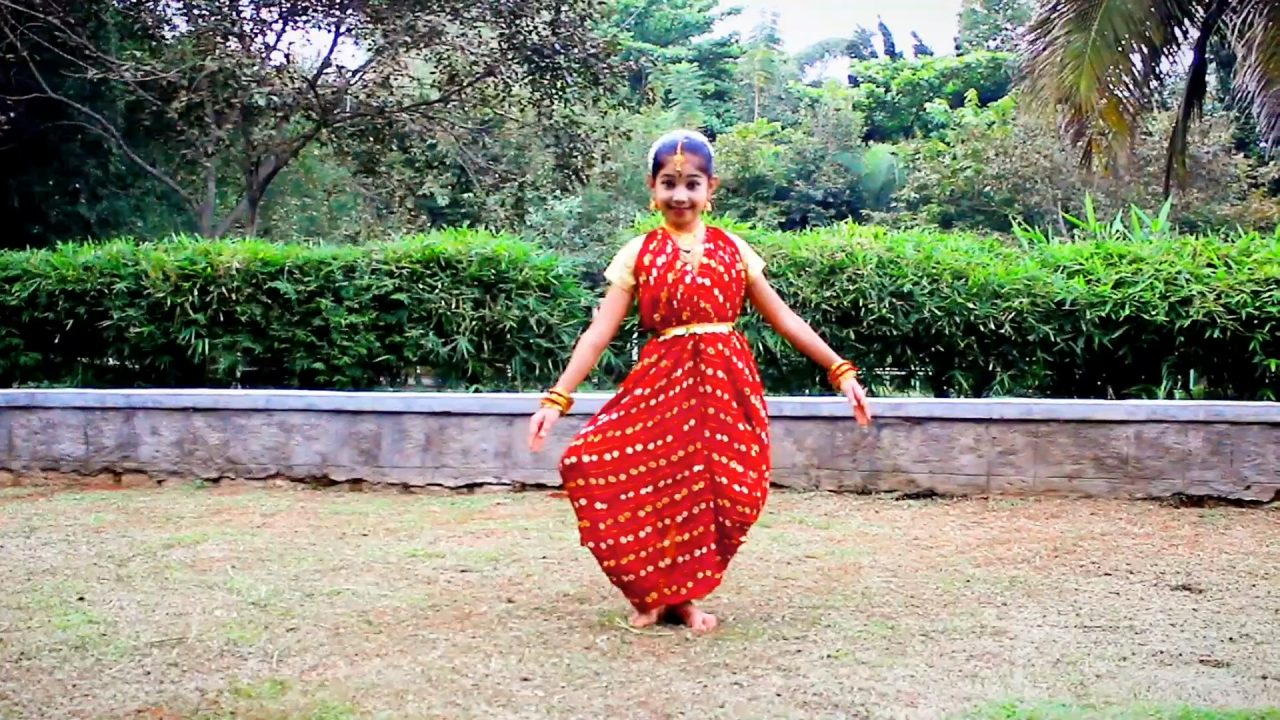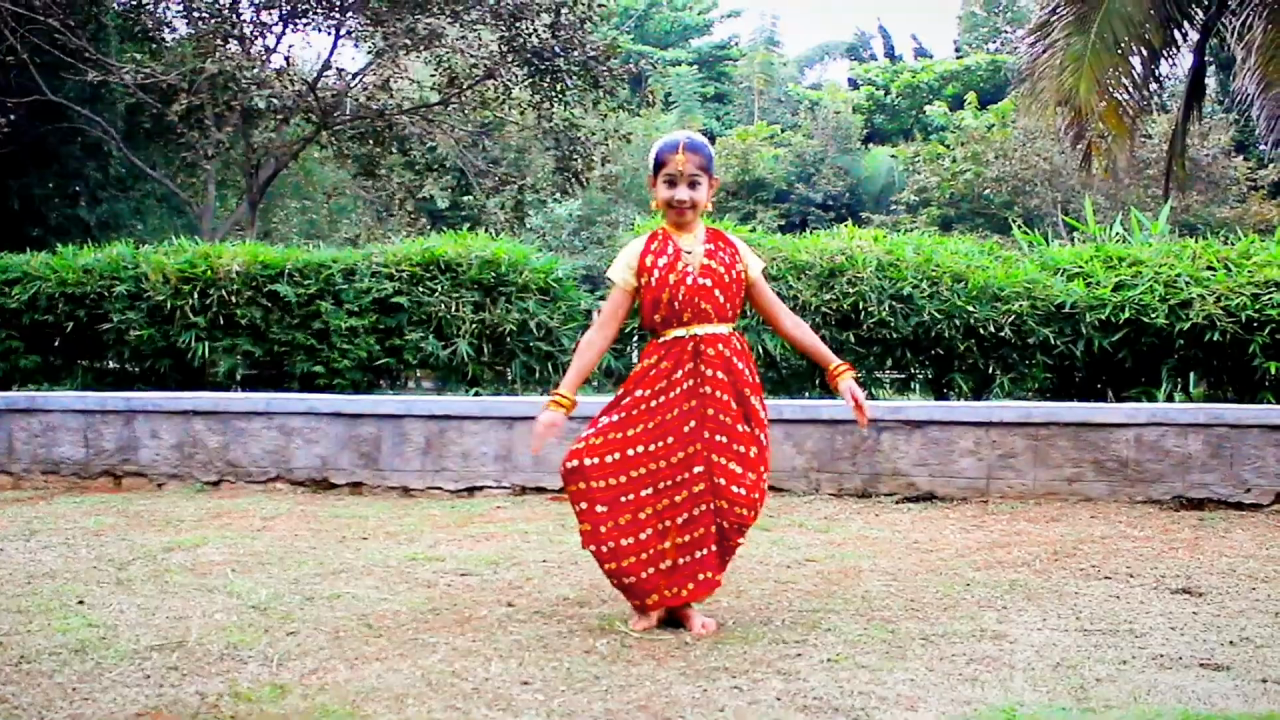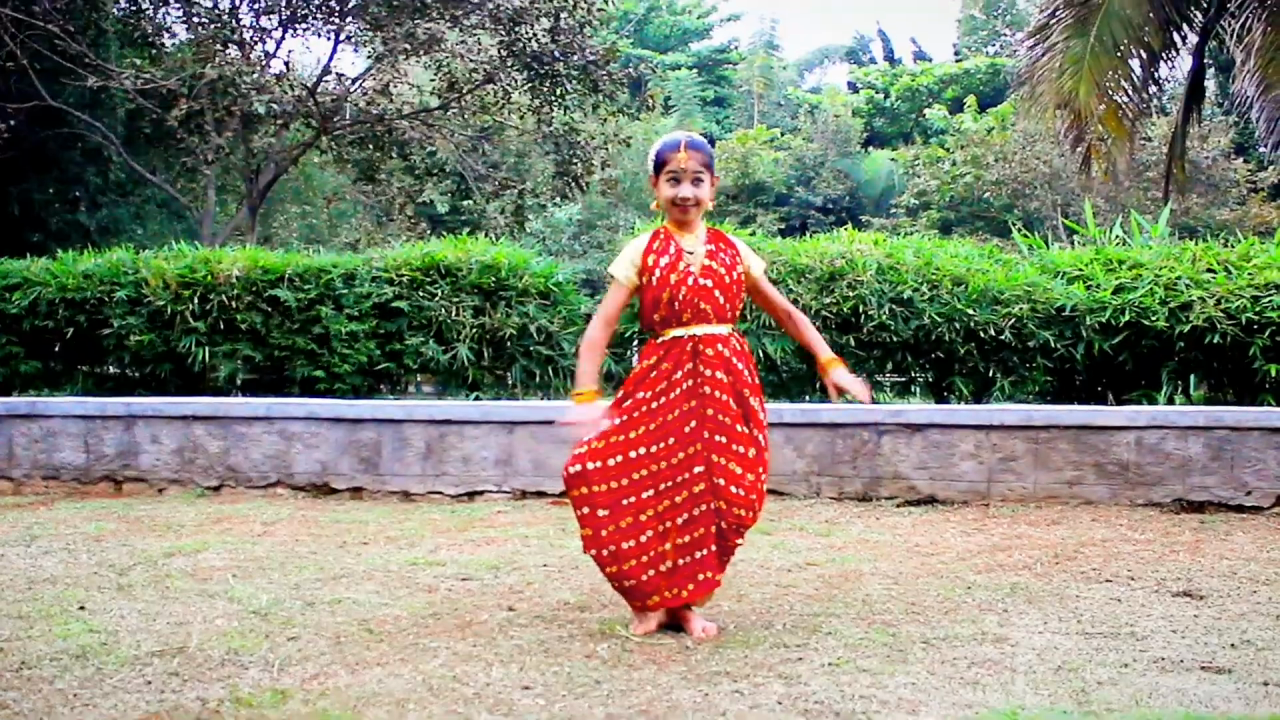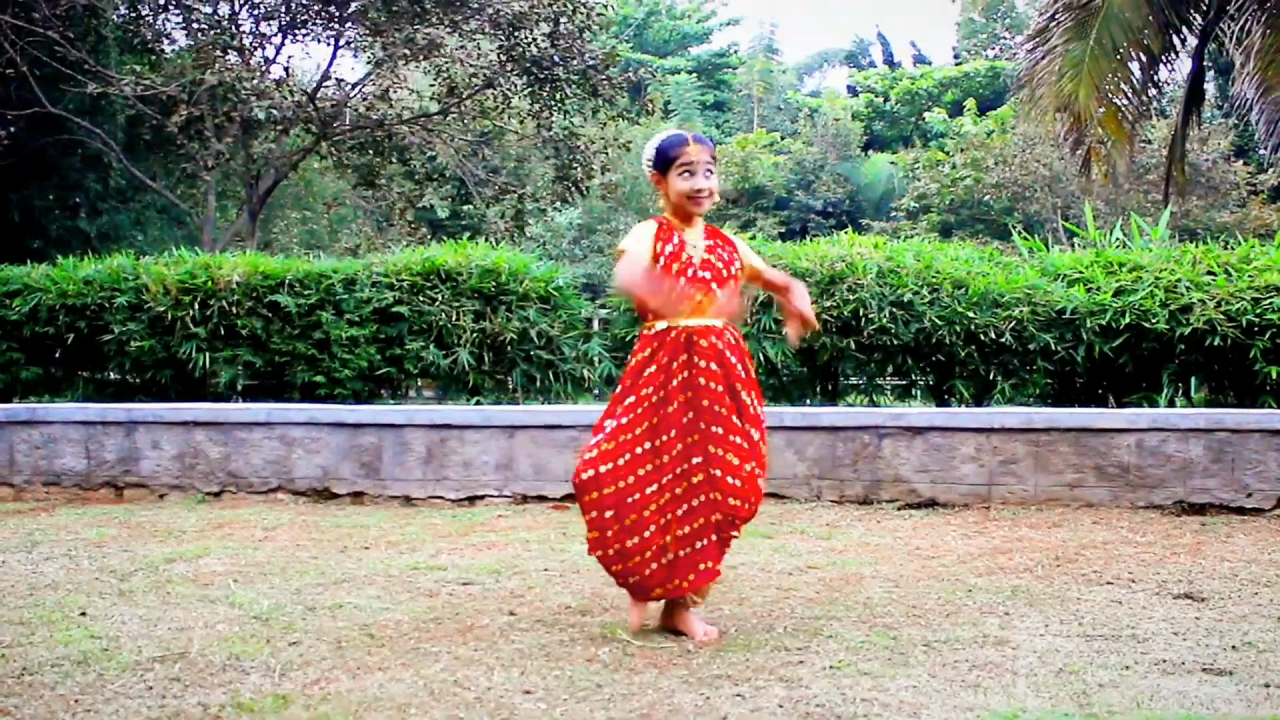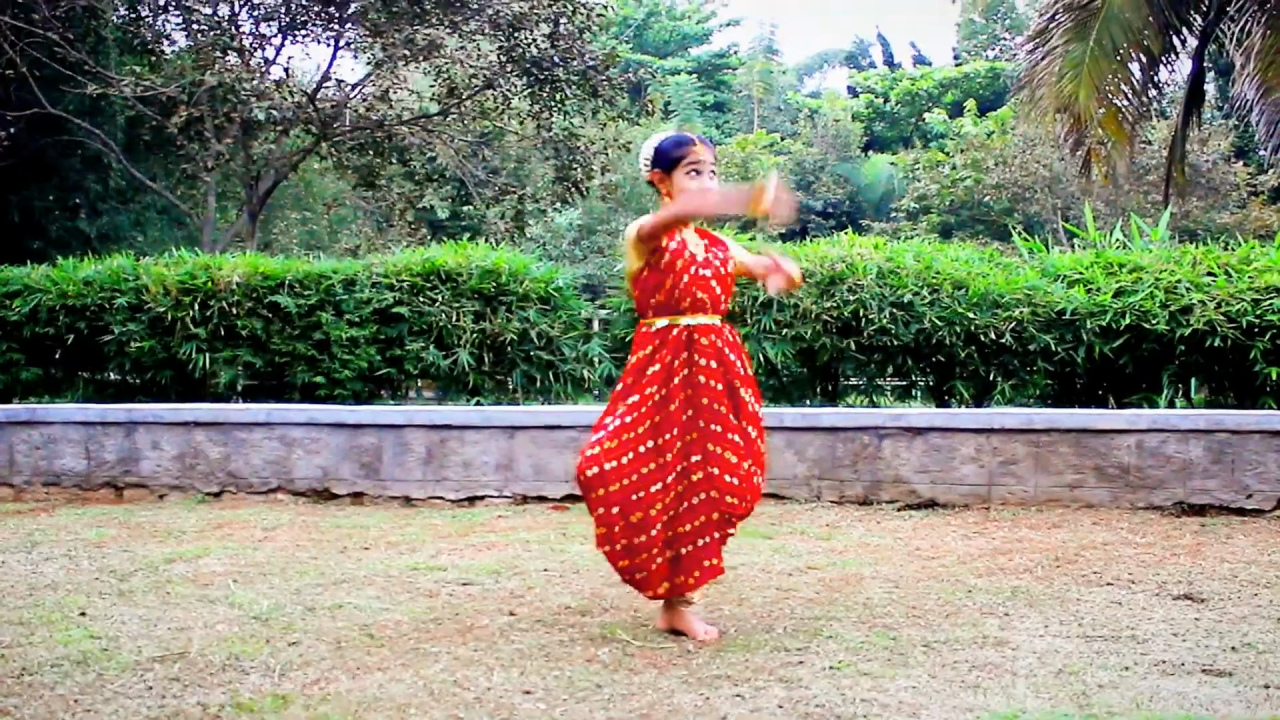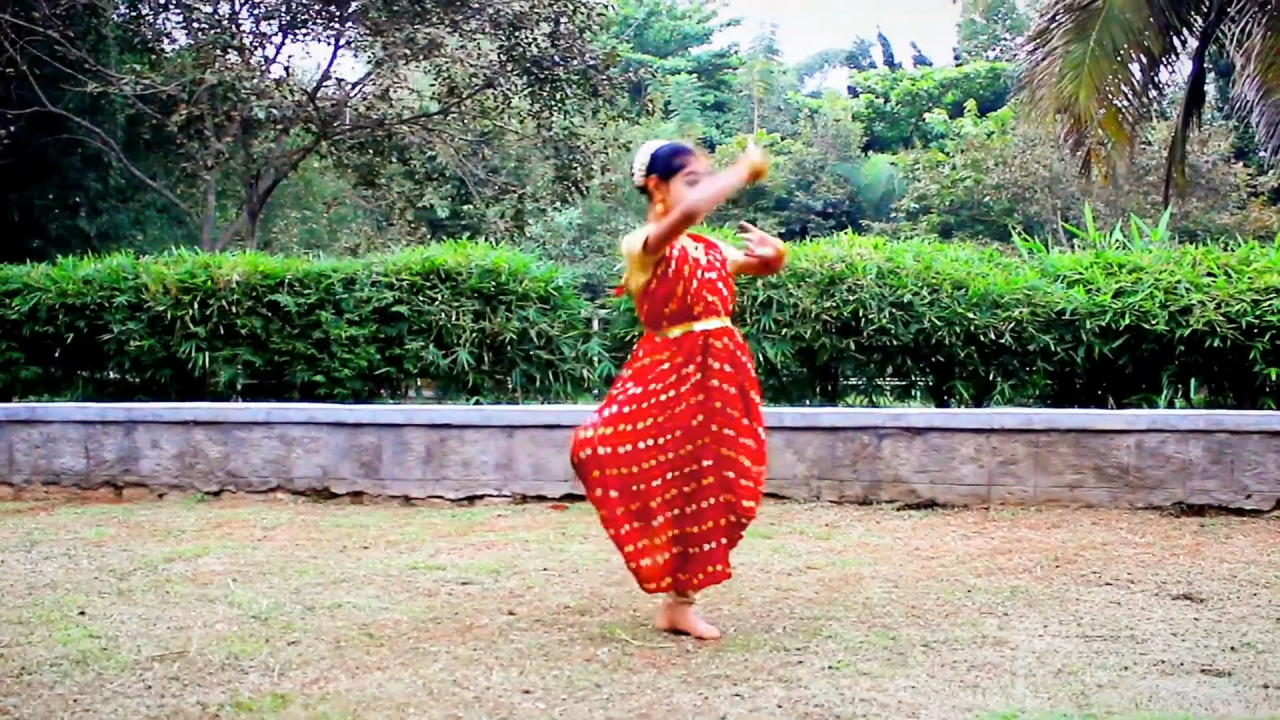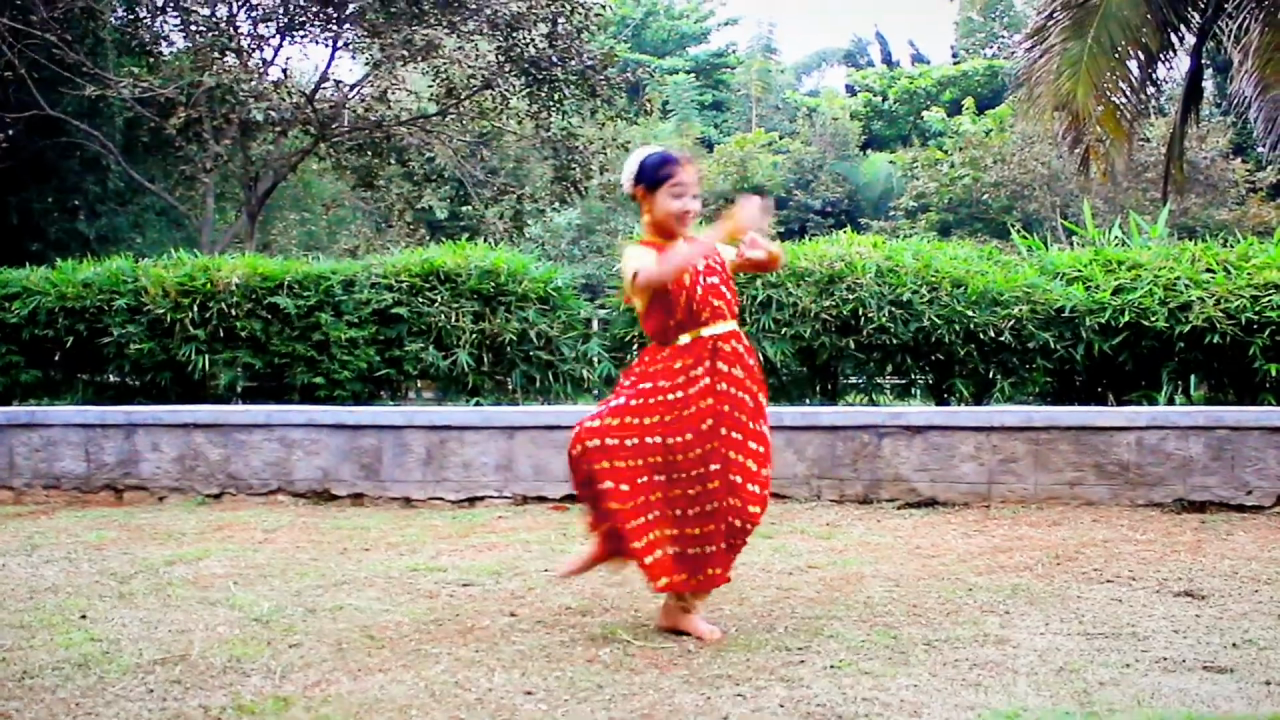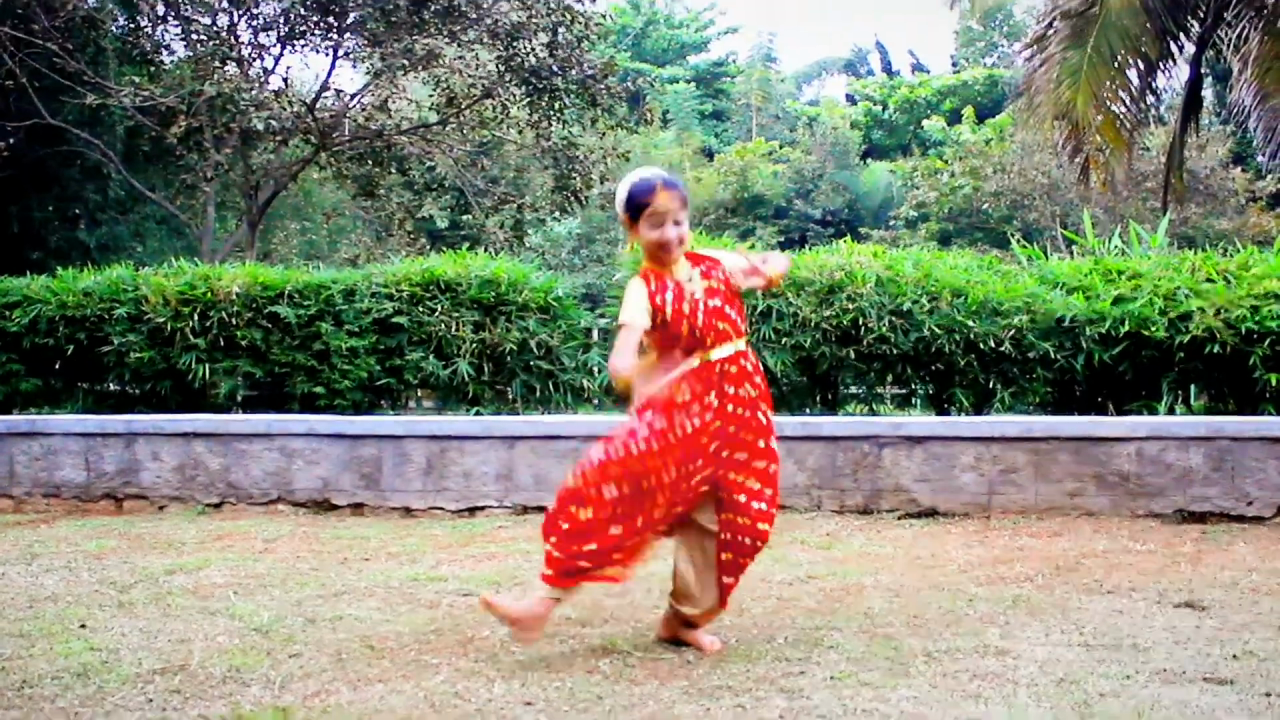
dt=0.1s
person 1, frame 1
left shoulder: (733, 249)
right shoulder: (638, 253)
left elbow: (782, 316)
right elbow: (600, 330)
left wrist: (840, 370)
right wrist: (557, 397)
left hip: (726, 381)
right hip: (661, 380)
left knee: (721, 490)
left ankle: (684, 596)
right ankle: (651, 592)
person 1, frame 2
left shoulder: (733, 250)
right shoulder: (639, 253)
left elbow: (781, 316)
right elbow: (602, 331)
left wrist: (838, 370)
right wrist: (561, 399)
left hip: (725, 382)
right hip: (662, 381)
left knee: (719, 493)
right knee: (593, 468)
left ankle: (684, 598)
right ankle: (651, 594)
person 1, frame 3
left shoulder: (732, 249)
right shoulder: (642, 251)
left elbow: (785, 311)
right elbow: (600, 328)
left wrist: (830, 364)
right wrist: (587, 396)
left hip: (726, 381)
right hip: (662, 381)
left knee: (718, 493)
right knee: (597, 474)
left ankle: (686, 602)
right ankle: (650, 597)
person 1, frame 4
left shoulder: (730, 246)
right shoulder: (645, 238)
left elbow: (785, 284)
right elbow: (632, 280)
left wrist: (797, 299)
right wrist: (700, 300)
left hip: (722, 374)
right hip: (660, 373)
left knee: (715, 488)
right knee: (612, 477)
left ankle: (682, 602)
right ankle: (649, 585)
person 1, frame 5
left shoulder: (720, 245)
right shoulder: (645, 235)
left elbow: (774, 269)
right elbow: (680, 211)
left wrist: (783, 271)
right wrist: (752, 202)
left hip: (719, 369)
right hip: (662, 368)
left knee: (706, 482)
right knee: (613, 464)
left ankle: (678, 603)
person 1, frame 6
left shoulder: (711, 248)
right shoulder: (644, 245)
left elbow: (763, 263)
right elbow: (684, 212)
left wrist: (771, 253)
right wrist: (745, 168)
left hip: (725, 372)
right hip: (668, 370)
left knee: (715, 485)
right knee: (601, 447)
left ankle: (680, 603)
person 1, frame 7
left shoulder: (711, 245)
right shoulder: (640, 258)
left elbow: (768, 254)
right elbow: (657, 276)
left wrist: (765, 251)
right wrist: (727, 230)
left hip: (734, 380)
right hip: (684, 375)
left knee: (719, 494)
right knee: (605, 440)
left ankle: (681, 606)
right ankle: (612, 539)
person 1, frame 8
left shoulder: (717, 264)
right shoulder: (640, 292)
left elbow: (777, 262)
right elbow: (623, 361)
left wrist: (766, 274)
right wrist: (647, 381)
left hip: (740, 397)
right hip: (680, 403)
left knee: (728, 515)
right knee: (614, 479)
left ankle: (686, 617)
right ankle: (543, 602)
